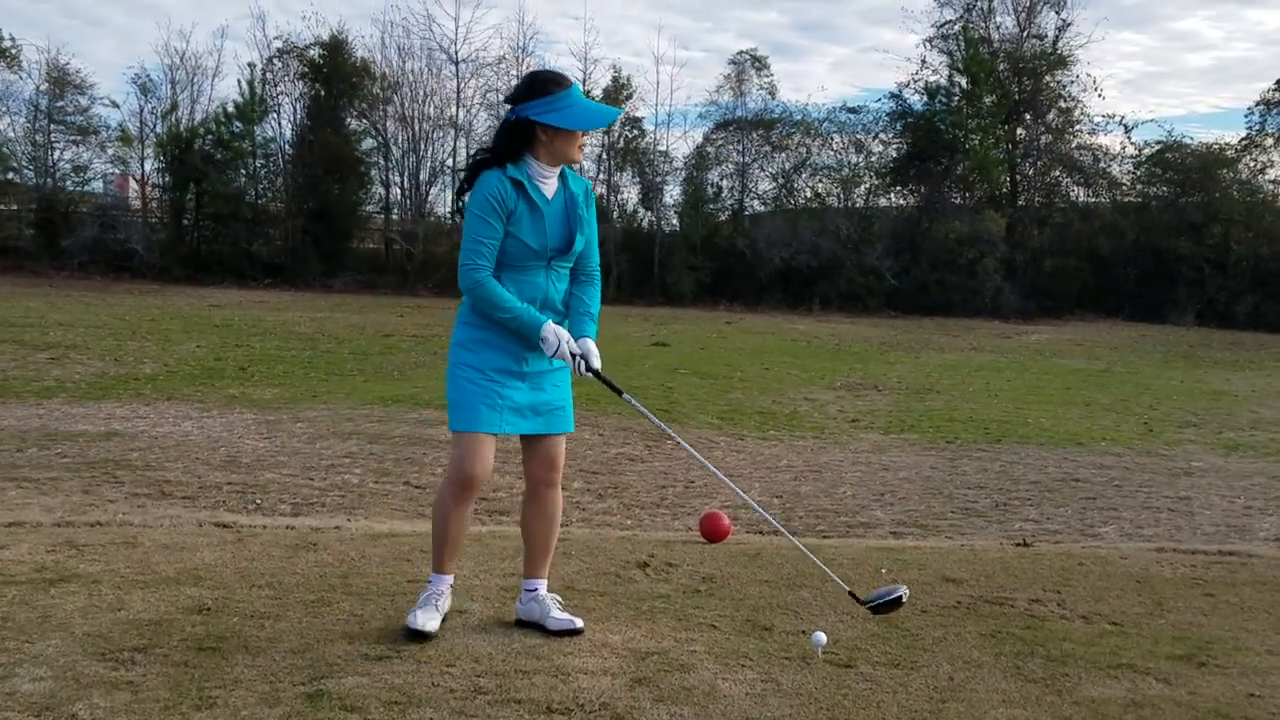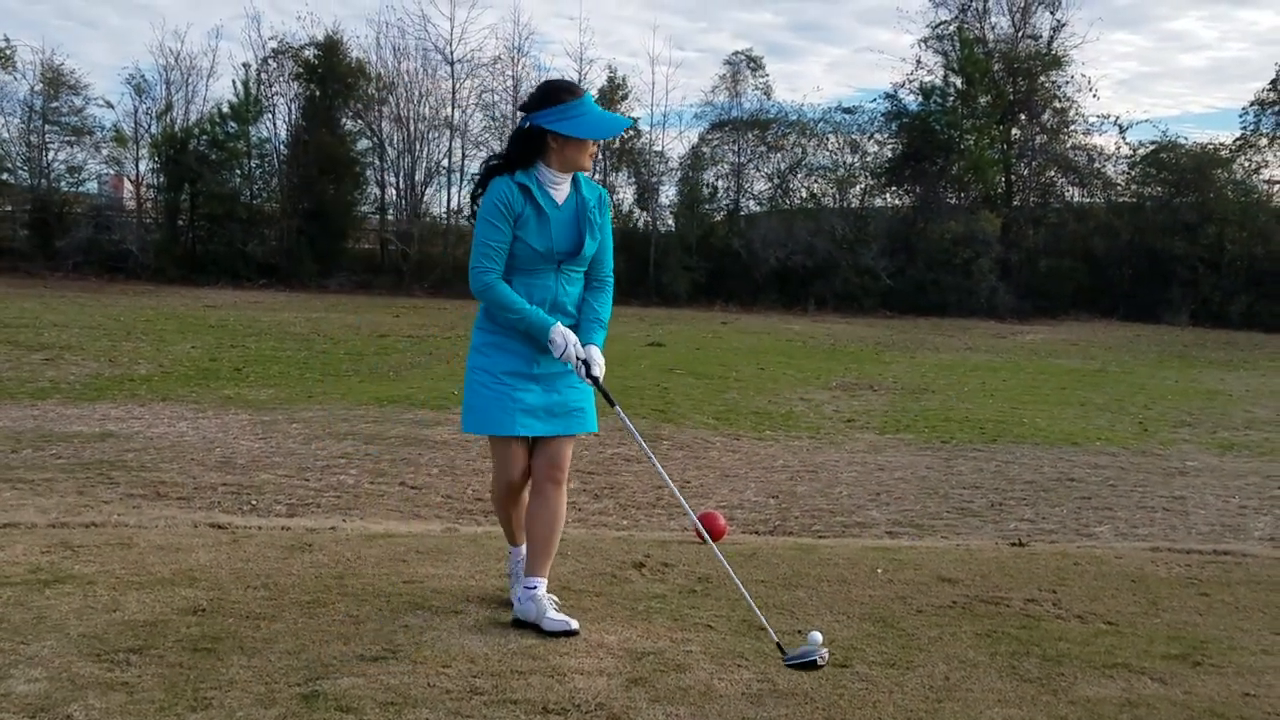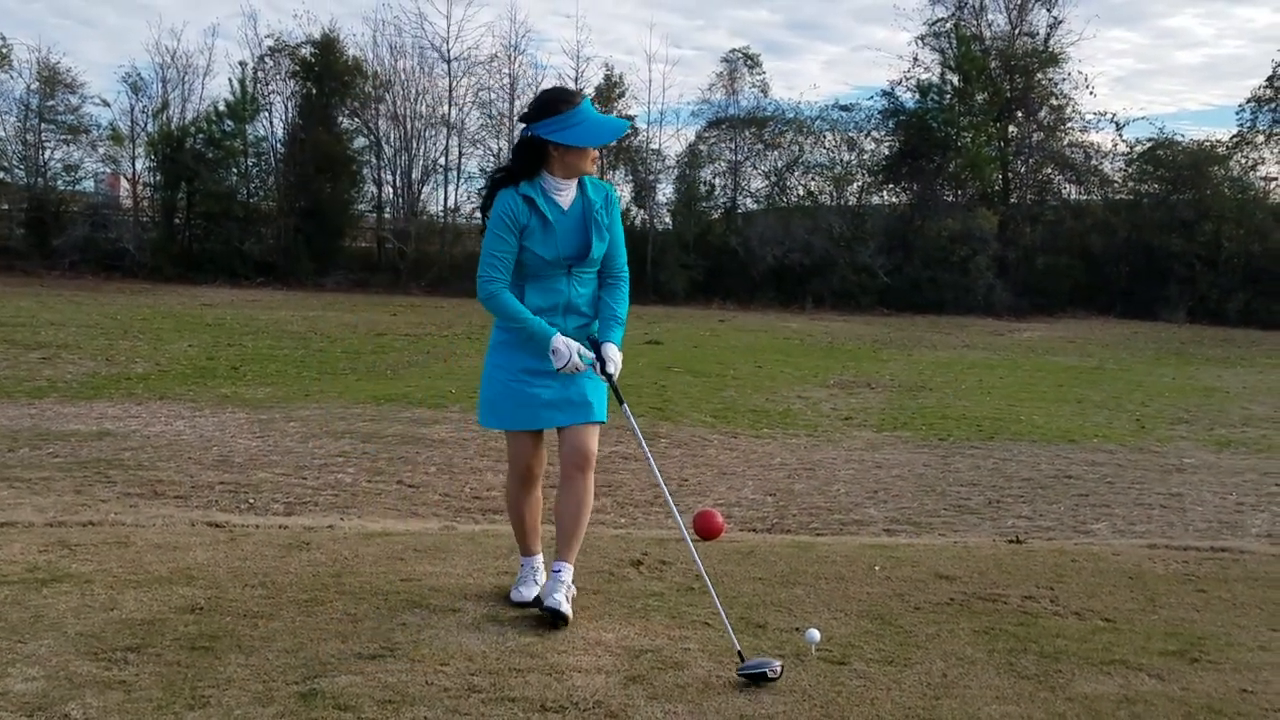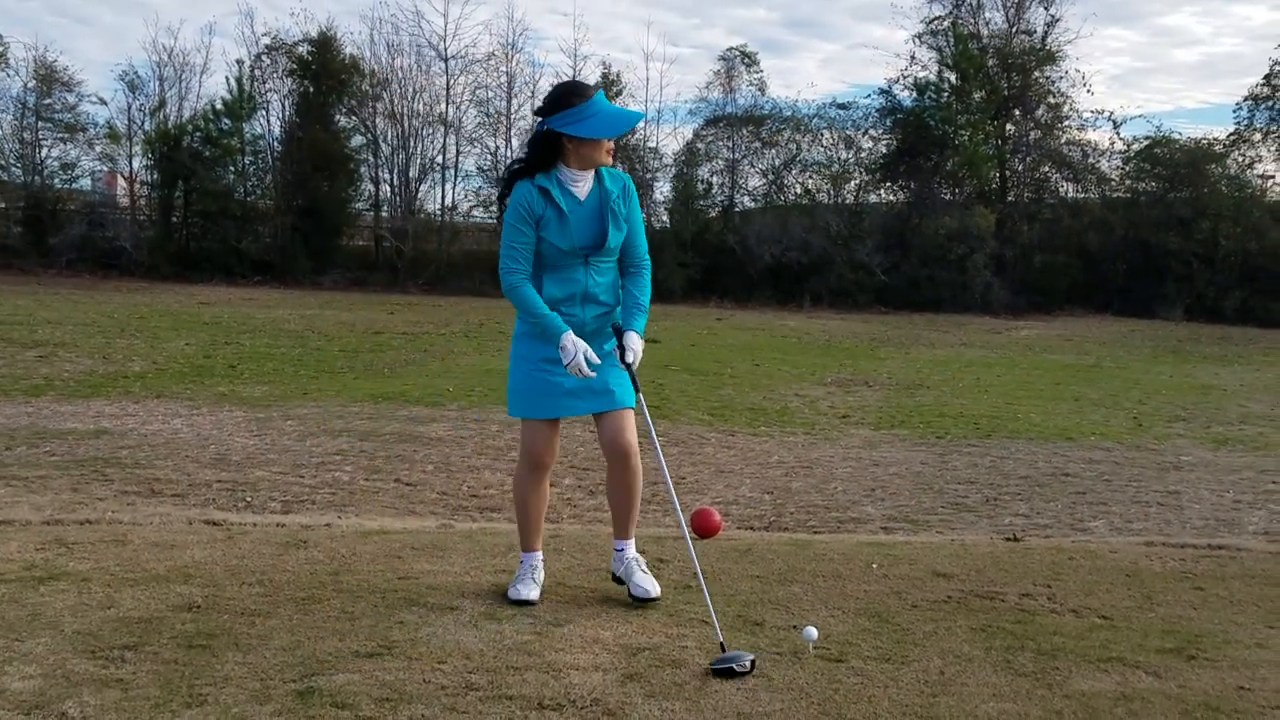
dt=0.2s
person 1, frame 1
left shoulder: (579, 193)
right shoulder: (495, 188)
left elbow: (586, 274)
right elbow: (473, 278)
left wrist: (582, 334)
right wrist: (539, 327)
left hip: (544, 355)
right hip: (487, 351)
left knee: (546, 473)
right knee: (469, 470)
left ankle: (534, 593)
right ankle: (439, 583)
person 1, frame 2
left shoulder: (593, 199)
right shoulder: (506, 193)
left elbow: (600, 279)
right elbow: (483, 279)
left wrist: (592, 340)
right wrist: (547, 328)
left hip: (564, 356)
right hip: (505, 352)
left knee: (553, 473)
right knee: (510, 474)
left ankle: (534, 594)
right ankle: (518, 555)
person 1, frame 3
left shoulder: (602, 199)
right shoulder: (512, 203)
left elbow: (616, 277)
right elbow: (491, 287)
left wrist: (611, 340)
right wrist: (549, 339)
left hip: (581, 350)
right hip: (522, 351)
left knee: (581, 459)
right knee: (525, 467)
left ankle: (558, 581)
right ankle: (530, 566)
person 1, frame 4
left shoulder: (619, 188)
right shoulder: (528, 195)
left elbow: (636, 265)
right elbow: (514, 279)
left wrist: (634, 328)
right wrist: (561, 336)
left hip: (604, 340)
right hip: (543, 343)
left knee: (623, 447)
right knee: (537, 457)
left ankle: (626, 556)
right ankle: (530, 564)
